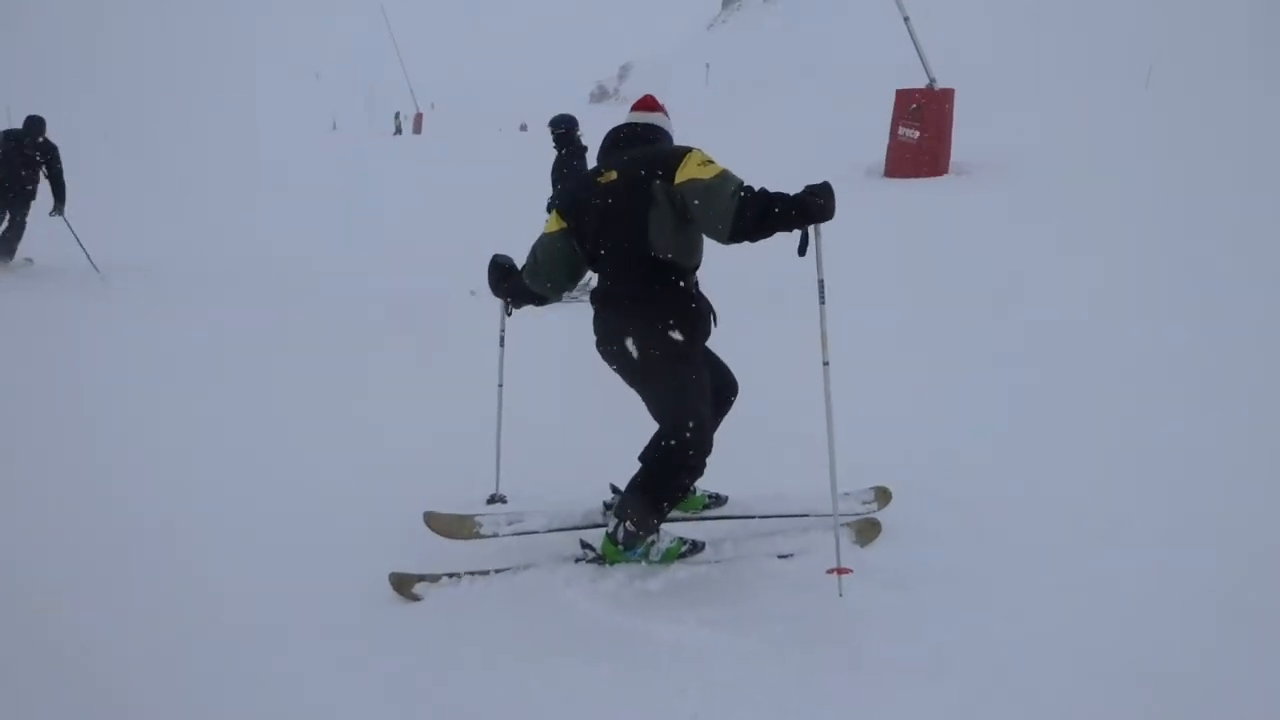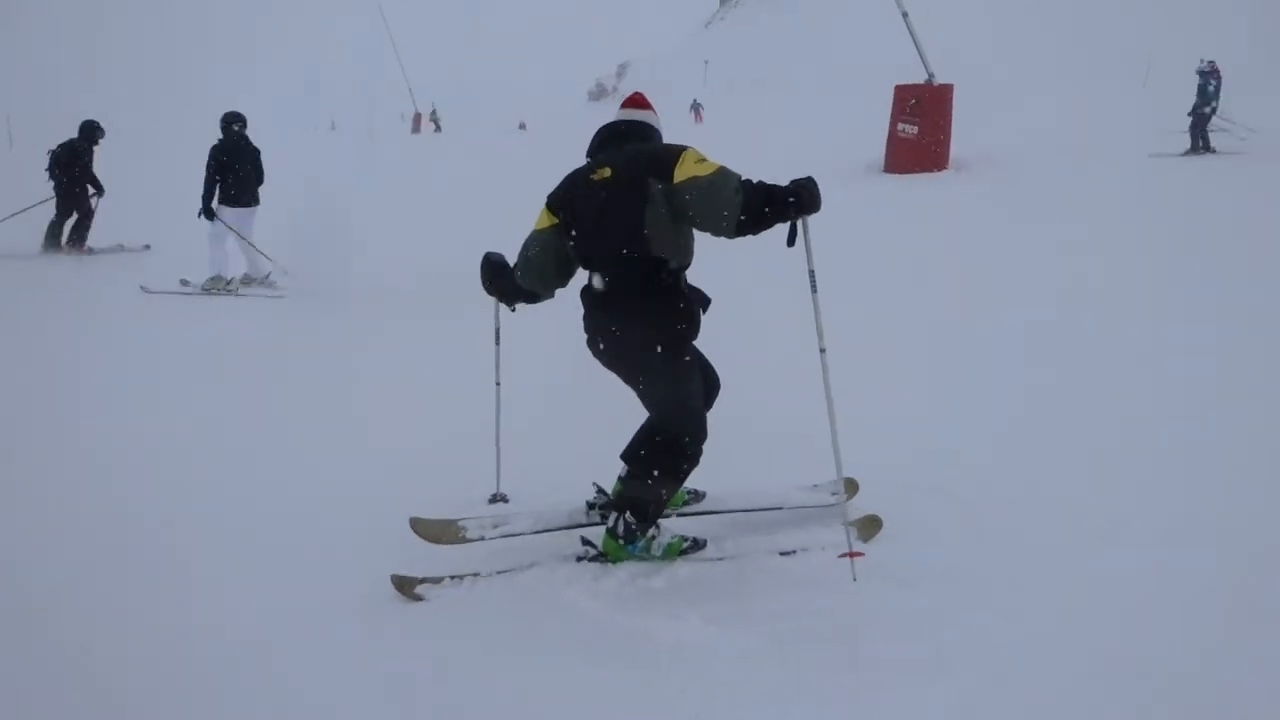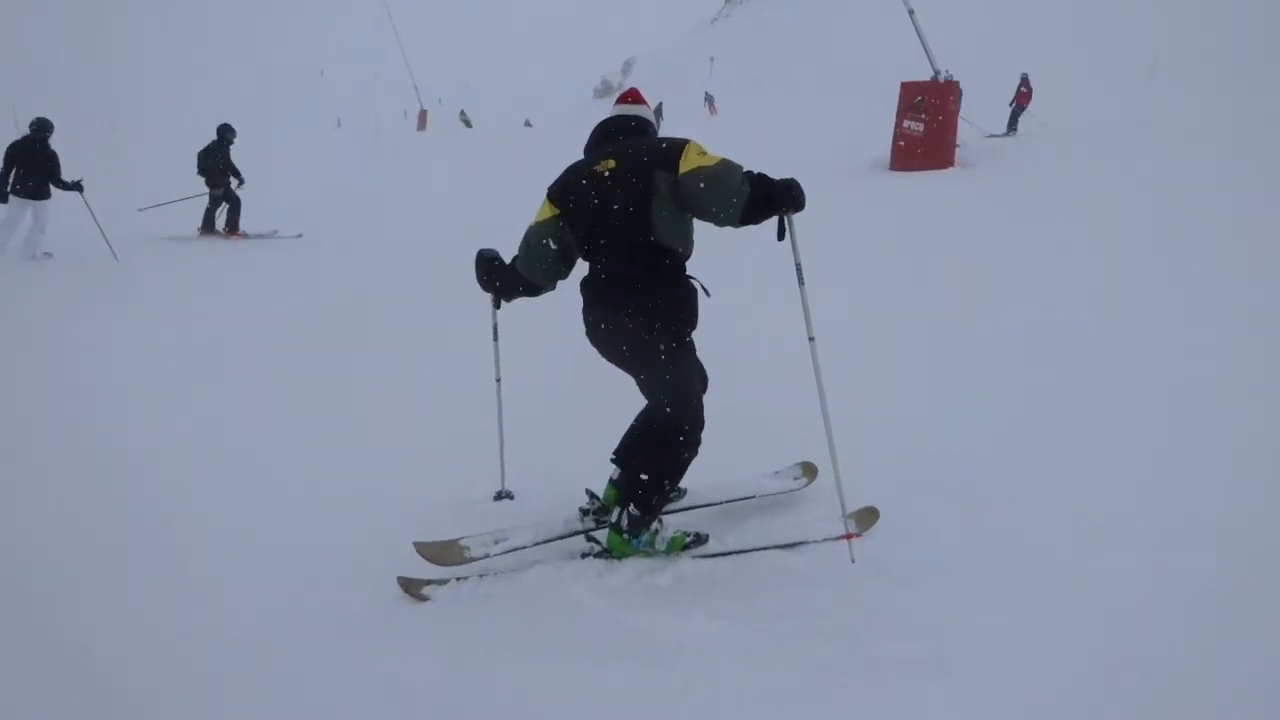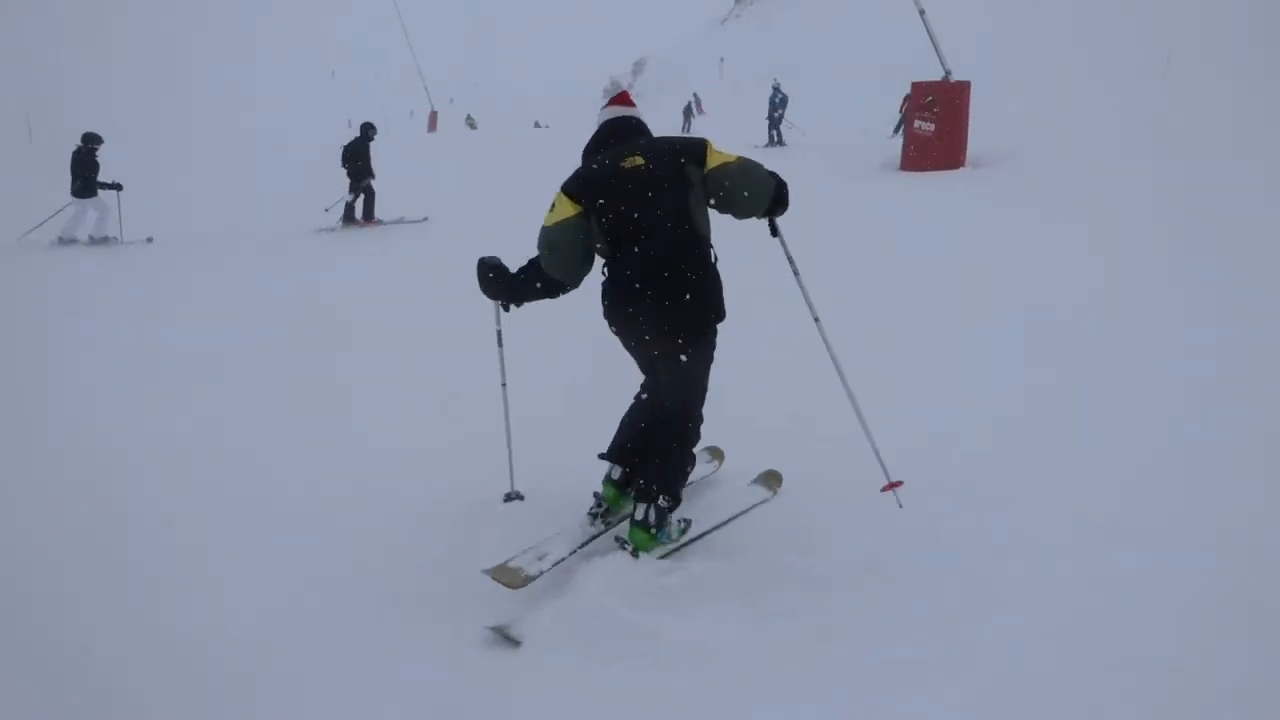
dt=0.7s
person 1, frame 1
left shoulder: (582, 190)
right shoulder: (675, 163)
left elbow: (546, 278)
right elbow: (736, 213)
left wrist: (511, 286)
right wrist: (802, 207)
left hip: (616, 330)
right hip: (663, 328)
left knee: (718, 389)
right knee: (691, 436)
left ankle: (666, 488)
right ankle: (628, 534)
person 1, frame 2
left shoulder: (573, 188)
right shoulder: (667, 163)
left elbow: (537, 274)
right elbow: (734, 207)
left wrist: (504, 284)
right wrist: (792, 198)
left hip: (605, 328)
right hip: (655, 325)
left knee: (700, 387)
right knee: (684, 428)
left ankle: (637, 486)
right ankle: (629, 530)
person 1, frame 3
left shoulder: (571, 181)
right shoulder: (670, 155)
left elbow: (538, 266)
right elbow: (734, 196)
left wrist: (502, 280)
right wrist: (782, 194)
left hip: (604, 320)
right hip: (656, 317)
left knee: (684, 386)
right knee: (682, 419)
left ankle: (624, 488)
right ankle: (632, 525)
person 1, frame 4
left shoulder: (583, 183)
right shoulder: (688, 153)
left elbow: (557, 269)
right elbow: (758, 190)
left wrist: (509, 286)
right wrist: (774, 198)
left hip: (629, 312)
right hip: (693, 306)
left knee: (660, 388)
right knee: (681, 409)
left ankle: (618, 487)
right ankle: (652, 519)
